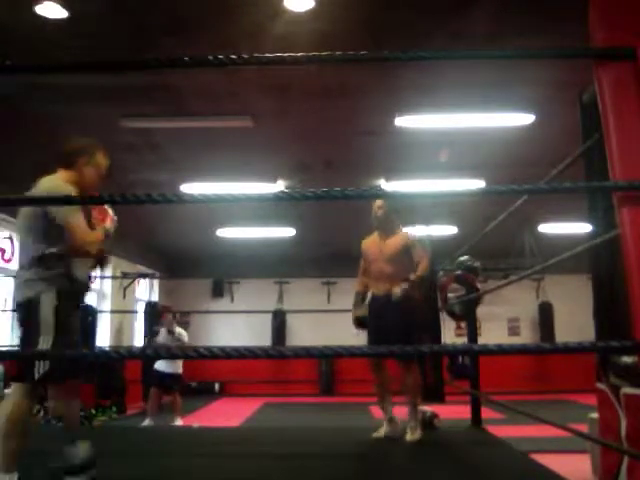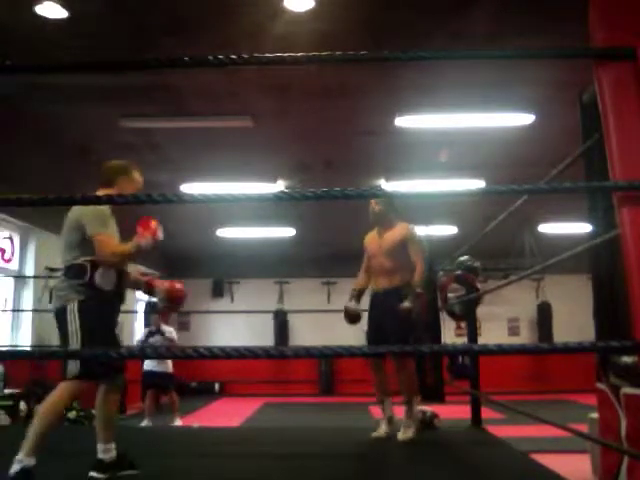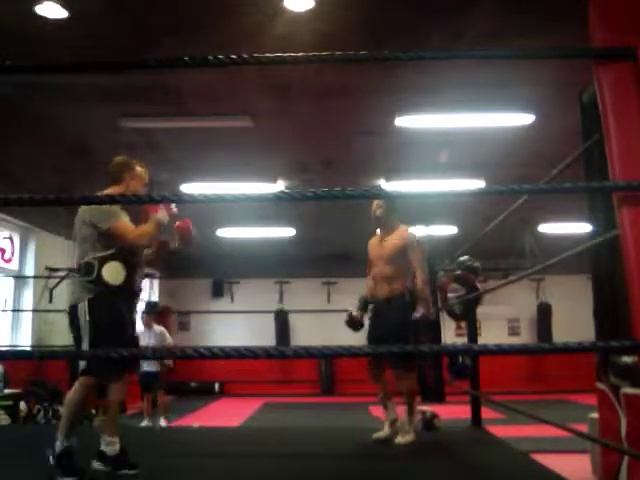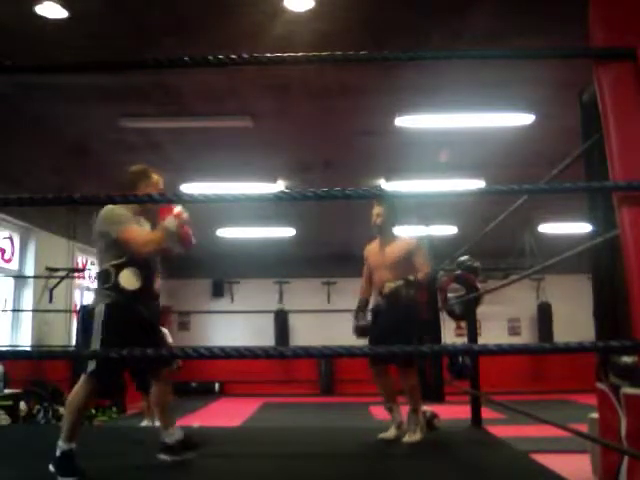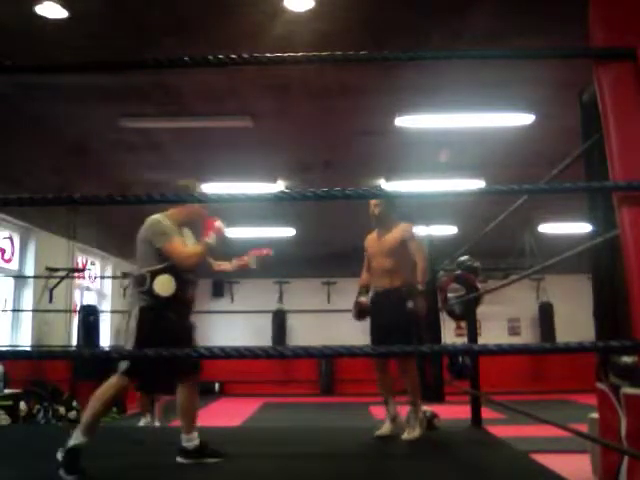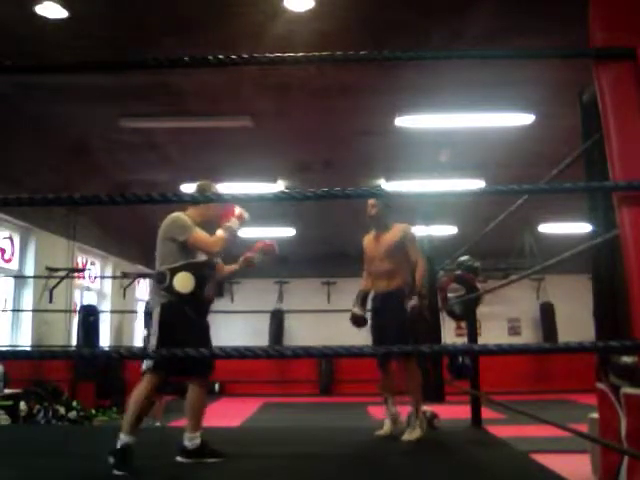
dt=0.3s
person 1, frame 1
left shoulder: (49, 191)
right shoulder: (60, 191)
right elbow: (85, 244)
left wrist: (95, 244)
right wrist: (106, 228)
left hip: (51, 296)
right hip: (47, 296)
left knee: (67, 379)
right knee: (28, 383)
person 1, frame 2
left shoulder: (100, 212)
right shoulder: (95, 208)
left elbow: (112, 269)
right elbow: (108, 255)
right wrist: (142, 242)
left hip: (96, 305)
right hip: (80, 304)
left knee: (112, 378)
right knee: (74, 382)
person 1, frame 3
left shoulder: (118, 212)
right shoulder: (100, 206)
left elbow: (134, 252)
right elbow: (137, 239)
right wrist: (161, 215)
left hip: (117, 302)
right hip: (94, 301)
left knee: (123, 374)
right knee: (91, 377)
left ankle: (109, 451)
right ankle: (62, 449)
person 1, frame 4
left shoulder: (141, 220)
right shoulder: (113, 213)
left elbow: (153, 253)
right elbow: (144, 246)
left wrist: (173, 235)
right wrist: (171, 223)
left hip: (141, 307)
right hip: (114, 307)
left knee: (163, 370)
right knee: (93, 379)
left ankle: (172, 439)
right ankle: (63, 452)
person 1, frame 5
left shoulder: (188, 234)
right shoulder: (157, 225)
left elbow: (208, 265)
right elbow: (188, 260)
left wrist: (240, 263)
right wrist: (212, 237)
left hip: (176, 313)
right hip: (151, 312)
left knee: (190, 375)
right knee: (123, 379)
left ankle: (190, 445)
right ankle: (74, 446)
person 1, frame 6
left shoulder: (202, 232)
right shoulder: (177, 221)
left elbow: (218, 272)
right elbow: (213, 246)
left wrist: (249, 258)
right wrist: (233, 223)
left hip: (194, 312)
right hip: (170, 308)
left knee: (201, 375)
right knee: (154, 375)
left ankle: (192, 444)
right ankle: (123, 445)
person 2, frame 1
left shoulder: (406, 238)
right shoulder: (367, 244)
left elbow: (425, 264)
right elbow: (363, 274)
left wrist: (409, 283)
right wrist: (358, 303)
left hip: (402, 303)
right hip: (377, 304)
left knee: (407, 362)
right knee: (376, 364)
left ankle: (414, 419)
right ankle: (389, 420)
person 2, frame 2
left shoulder: (405, 232)
right shoulder: (369, 238)
left elbow: (419, 265)
left wrist: (414, 296)
right wrist: (354, 298)
left hip: (399, 299)
right hip: (377, 300)
left knee: (403, 358)
right knee: (376, 360)
left ankle: (410, 417)
right ankle: (387, 418)
person 2, frame 3
left shoulder: (406, 236)
right shoulder: (373, 243)
left elbow: (421, 271)
left wrist: (423, 304)
right wrist: (361, 306)
left hip: (401, 306)
right hip: (380, 307)
left knee: (403, 368)
right knee: (375, 368)
left ankle: (409, 424)
right ankle: (391, 420)
person 2, frame 4
left shoulder: (409, 244)
right shoulder: (370, 250)
left elbow: (427, 270)
right elbow: (366, 282)
left wrist: (406, 284)
right wrist: (360, 312)
left hip: (404, 309)
right hip: (381, 312)
left knee: (406, 367)
right knee: (378, 369)
left ankle: (415, 422)
right ankle: (397, 422)
person 2, frame 5
left shoulder: (405, 231)
right shoulder: (370, 239)
left elbow: (421, 263)
left wrist: (419, 293)
right wrist: (362, 295)
left hip: (401, 299)
right hip: (379, 300)
left knee: (405, 358)
right knee: (380, 360)
left ankle: (416, 416)
right ankle: (392, 416)
person 2, frame 6
left shoulder: (403, 232)
right shoulder: (367, 241)
left elbow: (420, 263)
left wrist: (418, 295)
right wrist: (359, 302)
left hip: (401, 299)
right hip: (379, 301)
left knee: (406, 358)
right knee: (382, 361)
left ankle: (417, 418)
right ankle: (392, 417)
